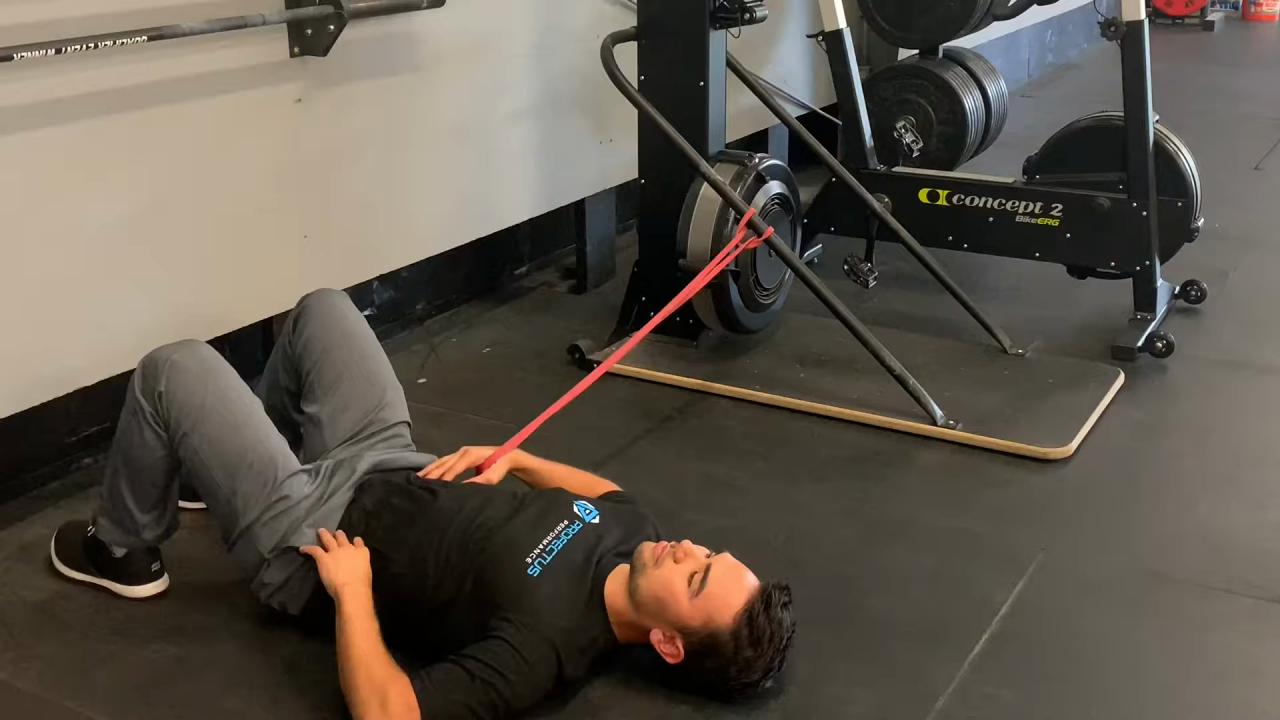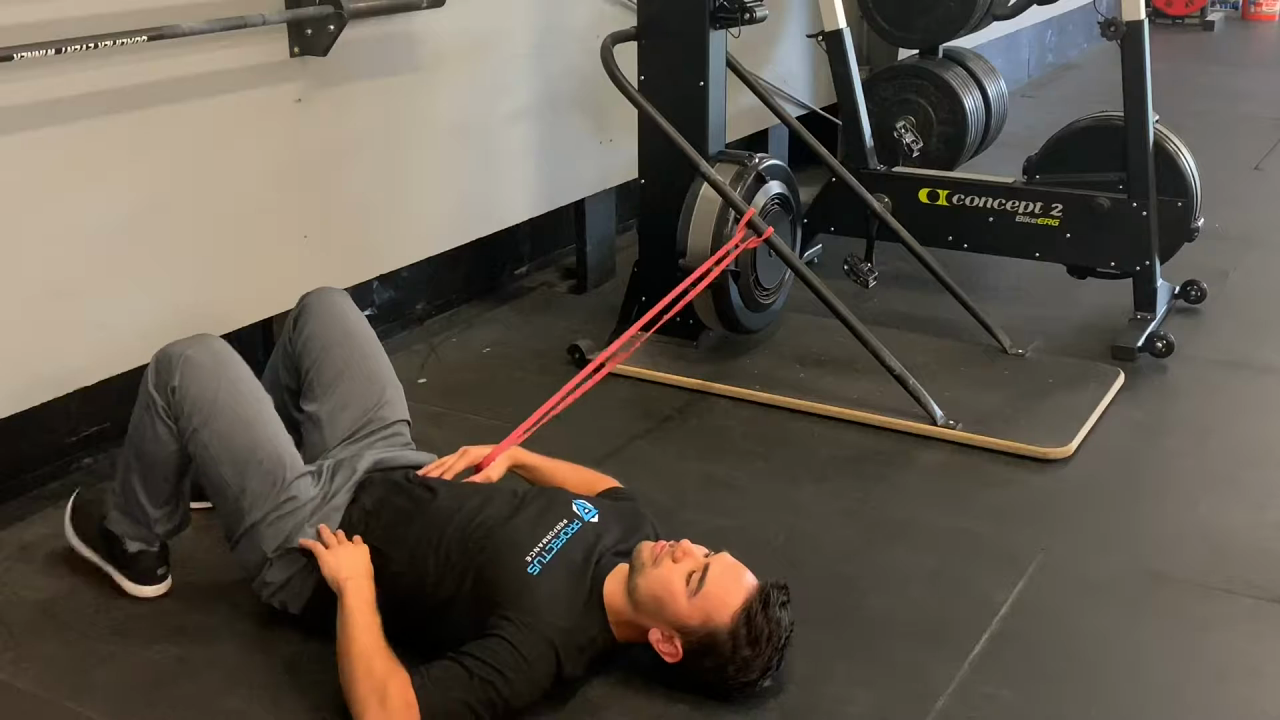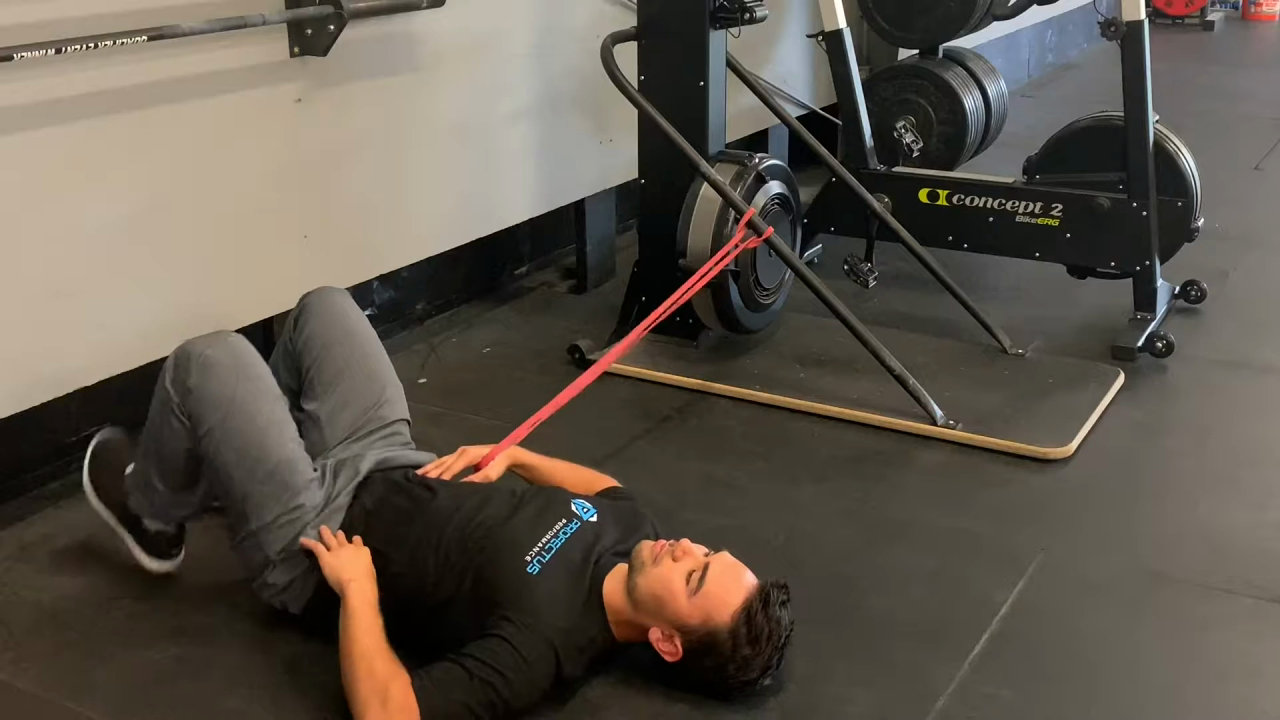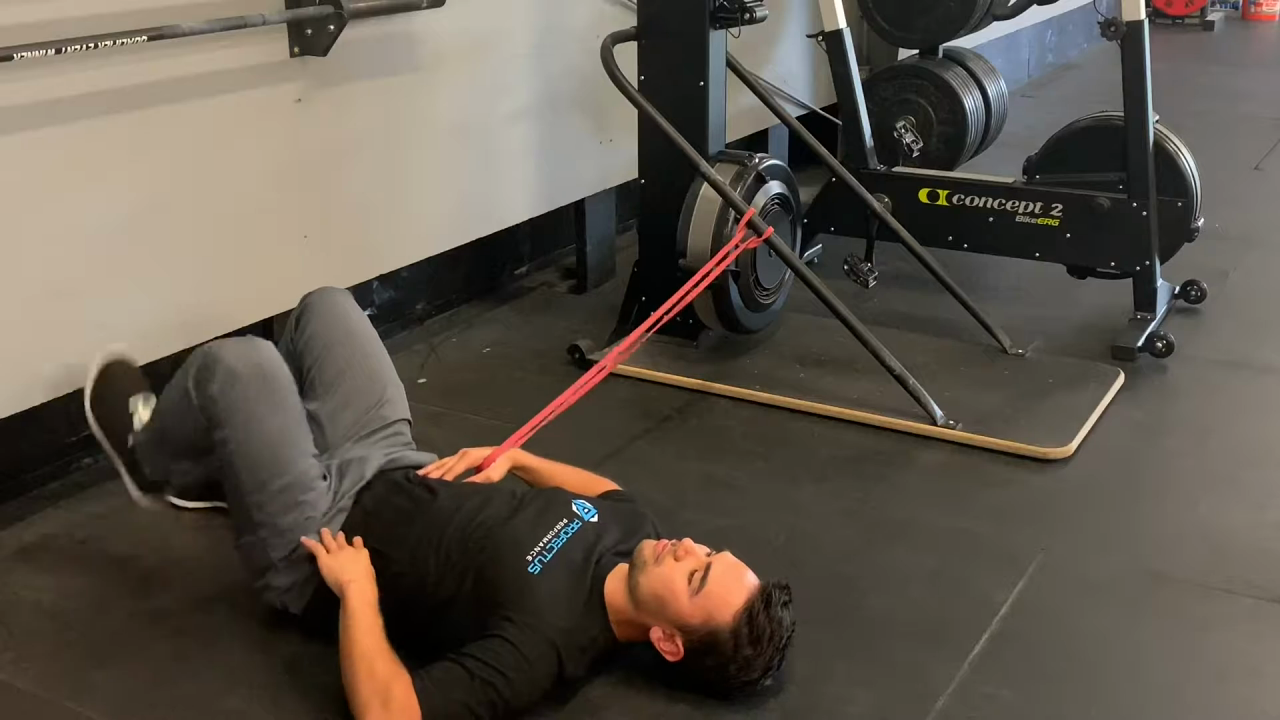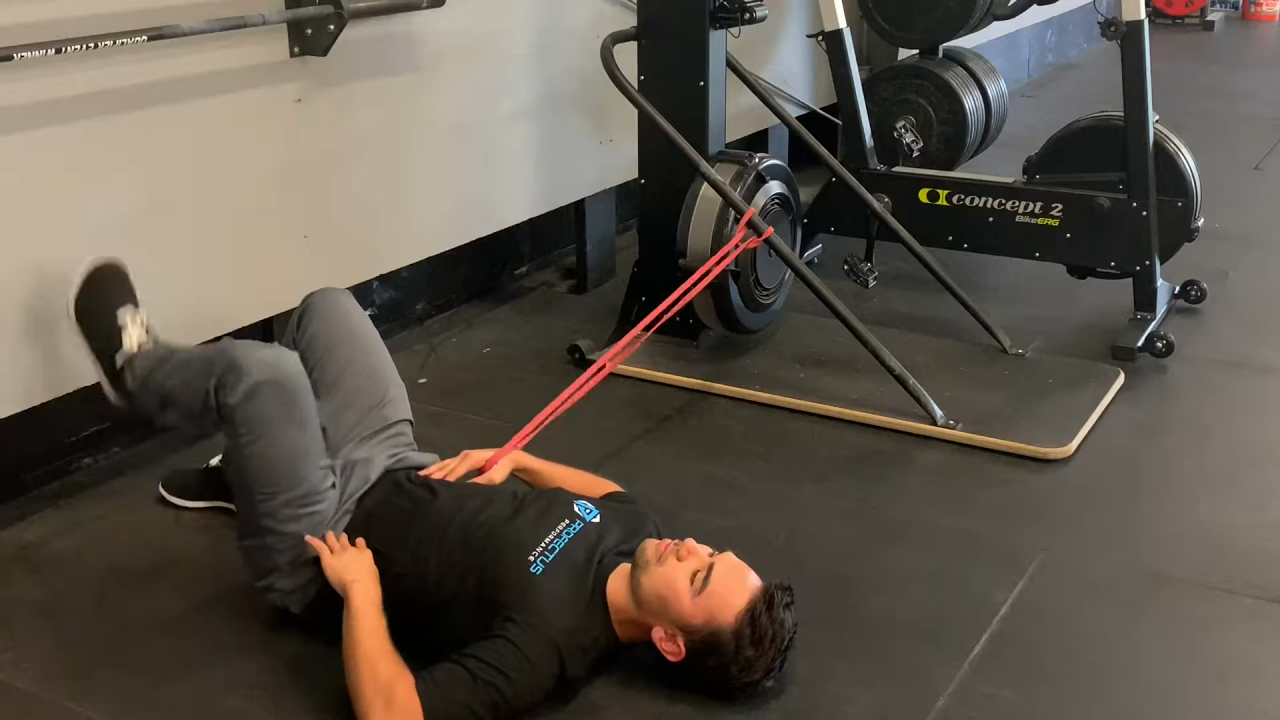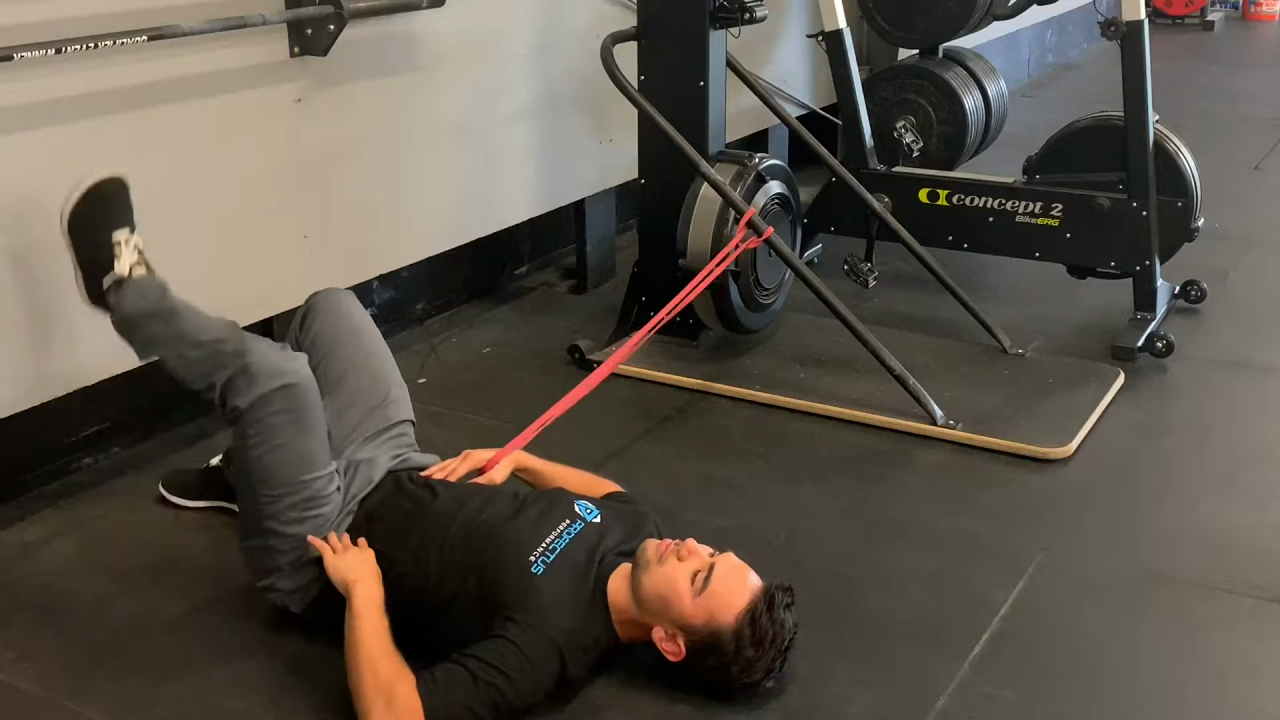
dt=0.1s
person 1, frame 1
left shoulder: (544, 640)
right shoulder: (628, 536)
right elbow: (599, 485)
left wrist: (352, 590)
right wrist: (510, 458)
left hip: (309, 538)
right hip: (390, 474)
left knee: (176, 372)
right knee: (322, 308)
left ankle: (123, 547)
right ankle: (266, 435)
person 1, frame 2
left shoulder: (544, 638)
right shoulder: (629, 533)
right elbow: (599, 483)
left wrist: (354, 586)
right wrist: (511, 457)
left hip: (311, 540)
right hip: (390, 472)
left knee: (188, 367)
right knee: (322, 309)
left ankle: (134, 541)
right ankle: (276, 433)
person 1, frame 3
left shoulder: (546, 640)
right shoulder: (628, 536)
right elbow: (600, 482)
left wrist: (356, 586)
right wrist: (512, 456)
left hip: (316, 541)
right hip: (390, 474)
left knee: (211, 360)
right knee: (324, 306)
left ankle: (152, 520)
right ankle: (238, 463)
person 1, frame 4
left shoulder: (546, 639)
right shoulder: (629, 534)
right elbow: (601, 485)
left wrist: (356, 588)
right wrist: (514, 459)
left hip: (317, 543)
right hip: (392, 473)
left knee: (237, 365)
right knee: (325, 308)
left ankle: (153, 456)
right ankle: (232, 461)
person 1, frame 5
left shoulder: (553, 643)
right shoulder: (636, 540)
right elbow: (605, 489)
left wrist: (362, 593)
right wrist: (514, 459)
left hip: (328, 556)
right hip: (395, 488)
left knee: (269, 372)
right knee: (326, 310)
left ankle: (138, 371)
right ankle: (248, 478)
person 1, frame 6
left shoulder: (549, 641)
right shoulder: (634, 533)
right elbow: (601, 486)
left wrist: (363, 589)
right wrist: (518, 462)
left hip: (321, 548)
right hip: (398, 476)
left knee: (272, 372)
right knee: (329, 311)
left ankle: (126, 287)
right ankle: (243, 473)
